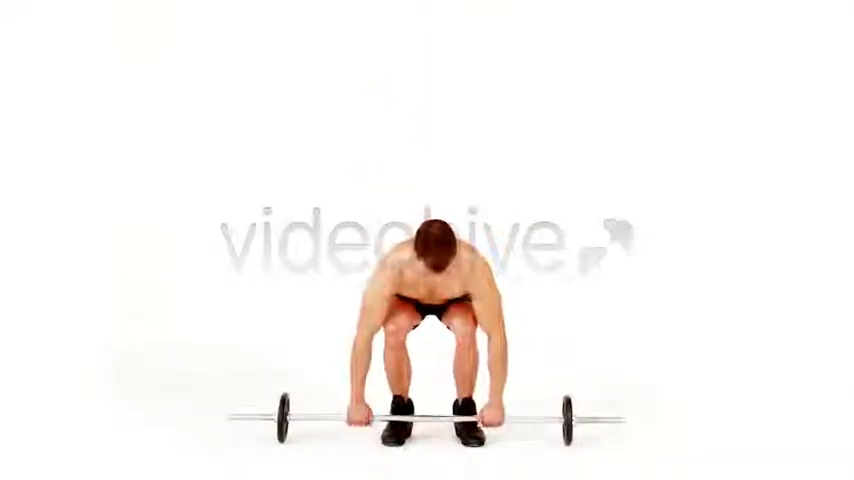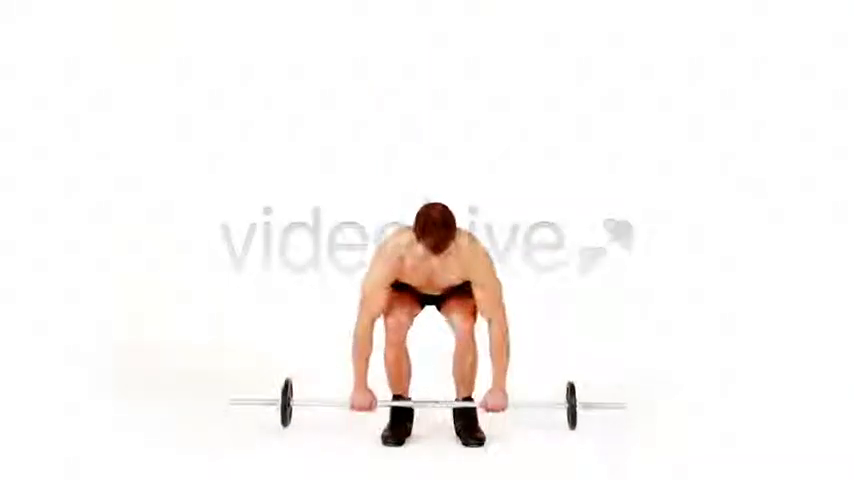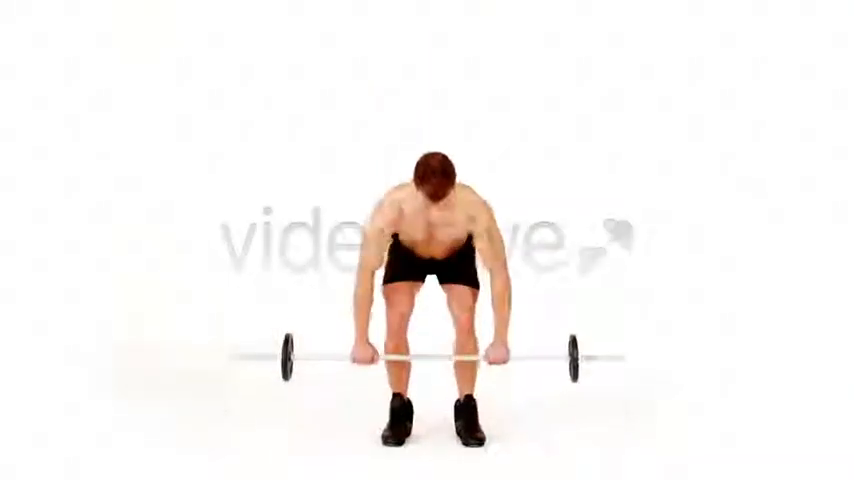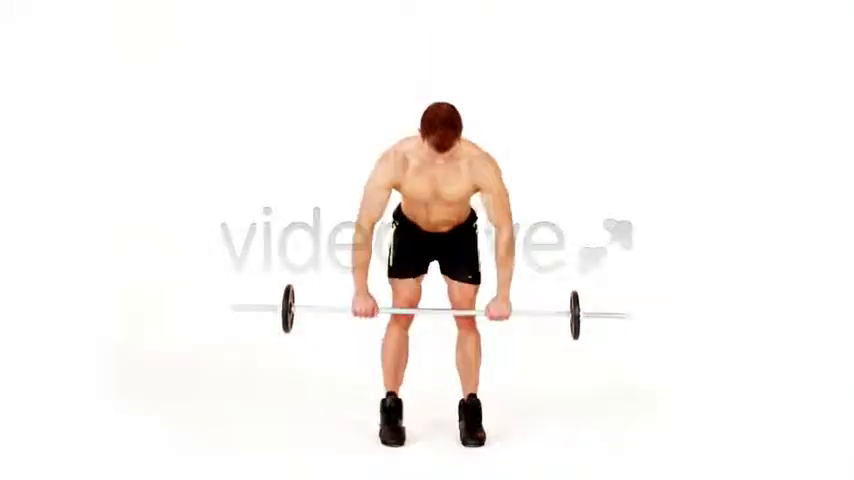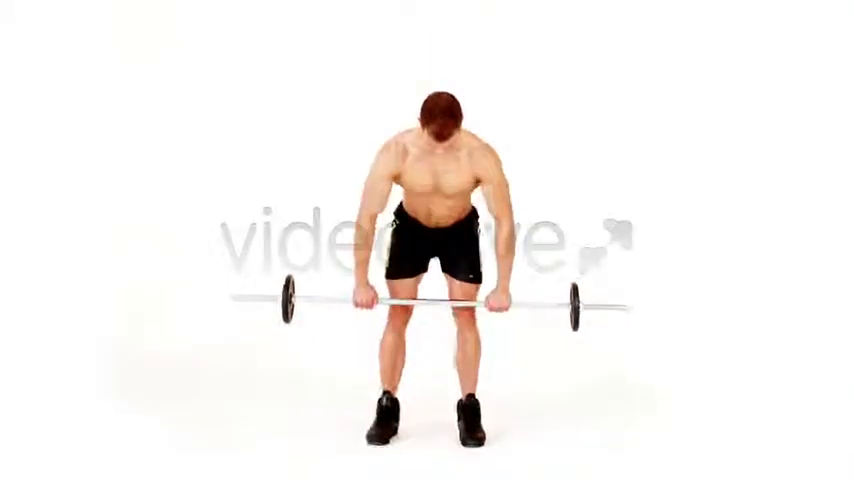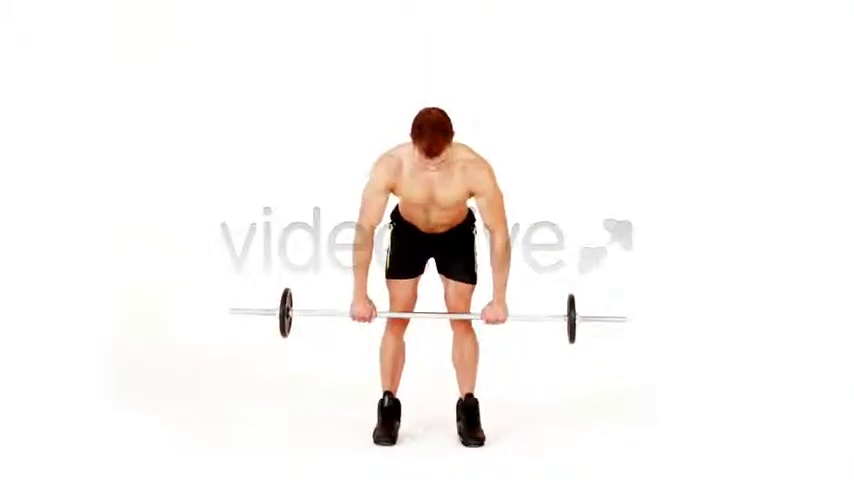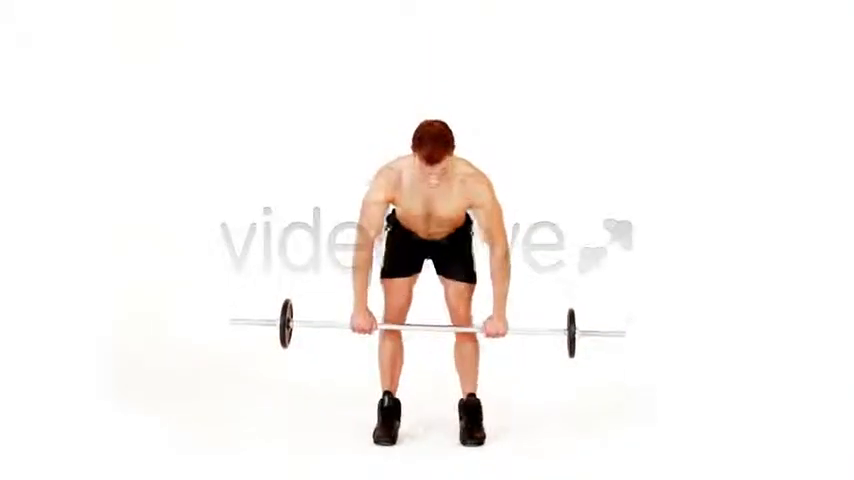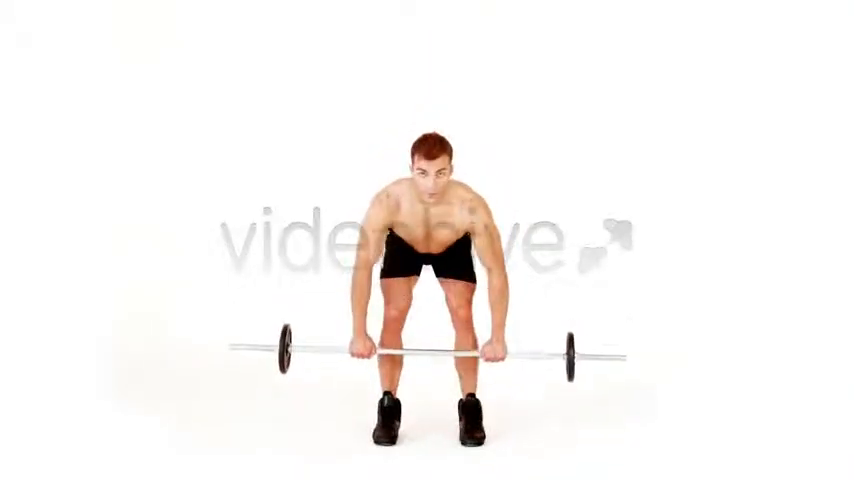
dt=0.3s
person 1, frame 1
left shoulder: (474, 267)
right shoulder: (392, 267)
left elbow: (496, 334)
right elbow: (364, 334)
left wrist: (495, 401)
right wrist: (357, 400)
left hip: (455, 298)
right hip: (407, 298)
left knee: (465, 331)
right knee: (394, 329)
left ankle: (465, 408)
right ankle: (400, 407)
person 1, frame 2
left shoulder: (474, 255)
right shoulder: (391, 253)
left elbow: (497, 320)
right elbow: (365, 320)
left wrist: (498, 387)
right wrist: (360, 386)
left hip: (456, 288)
right hip: (406, 287)
left knee: (465, 330)
right knee: (394, 328)
left ankle: (464, 409)
right ankle: (400, 409)
person 1, frame 3
left shoulder: (474, 208)
right shoulder: (391, 207)
left elbow: (499, 273)
right elbow: (365, 272)
left wrist: (500, 339)
right wrist: (361, 338)
left hip: (457, 253)
right hip: (407, 252)
left knee: (464, 323)
right knee: (396, 320)
left ankle: (466, 408)
right ankle: (399, 408)
person 1, frame 4
left shoulder: (480, 164)
right shoulder: (394, 160)
left elbow: (504, 228)
right elbow: (364, 225)
left wrist: (503, 295)
right wrist: (360, 290)
left hip: (460, 234)
right hip: (410, 232)
left knee: (465, 318)
right knee: (401, 316)
left ankle: (470, 408)
right ankle: (391, 407)
person 1, frame 5
left shoulder: (481, 156)
right shoulder: (394, 152)
left elbow: (504, 221)
right elbow: (366, 217)
left wrist: (502, 286)
right wrist: (361, 281)
left hip: (460, 230)
right hip: (410, 228)
left knee: (465, 317)
right knee: (398, 316)
left ankle: (468, 408)
right ankle: (387, 408)
person 1, frame 6
left shoulder: (475, 169)
right shoulder: (389, 166)
left elbow: (499, 233)
right elbow: (365, 228)
left wrist: (499, 298)
right wrist: (360, 294)
left hip: (456, 233)
right hip: (407, 231)
left knee: (460, 318)
right knee: (397, 317)
left ankle: (467, 407)
right ankle: (389, 407)
person 1, frame 7
left shoulder: (474, 183)
right shoulder: (388, 178)
left elbow: (498, 246)
right elbow: (364, 243)
left wrist: (498, 311)
right wrist: (360, 306)
left hip: (454, 237)
right hip: (404, 235)
left knee: (461, 317)
right knee: (393, 316)
left ankle: (470, 407)
right ankle: (388, 407)
person 1, frame 8
left shoulder: (471, 207)
right shoulder: (387, 202)
left elbow: (496, 271)
right elbow: (363, 267)
left wrist: (497, 338)
right wrist: (359, 332)
left hip: (453, 248)
right hip: (403, 245)
left knee: (462, 317)
right knee: (393, 317)
left ankle: (469, 407)
right ankle: (389, 407)
